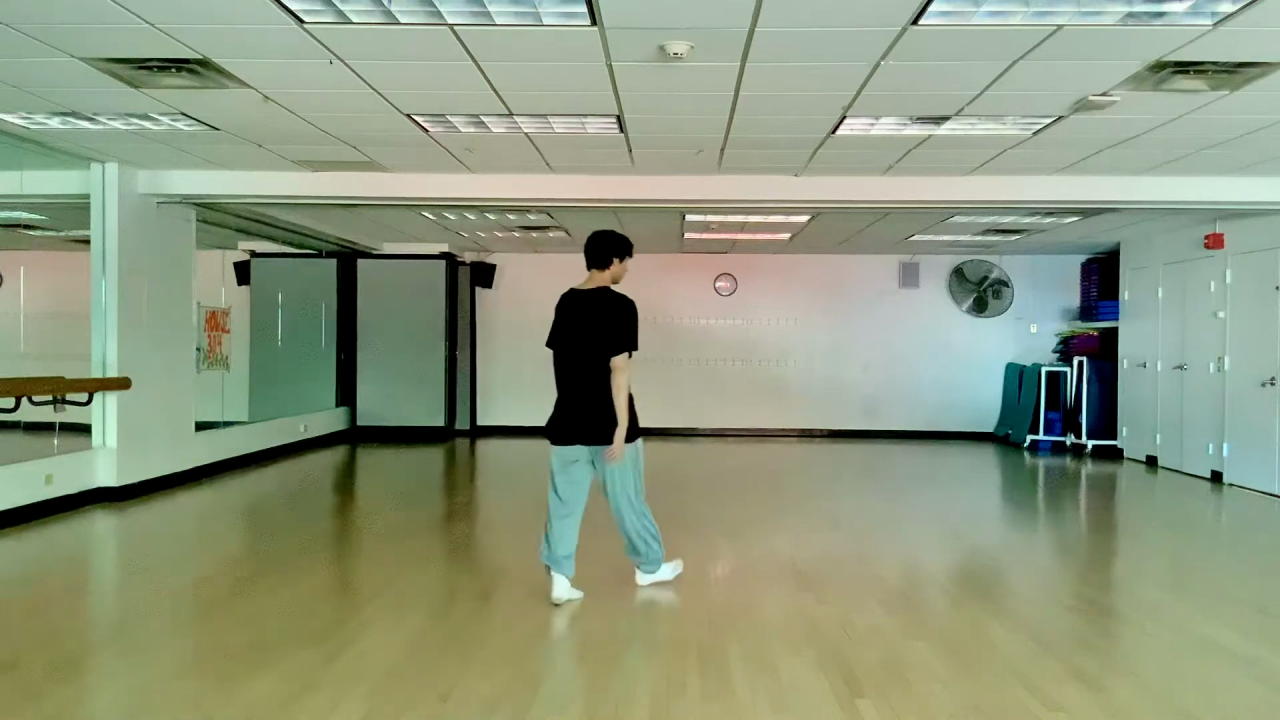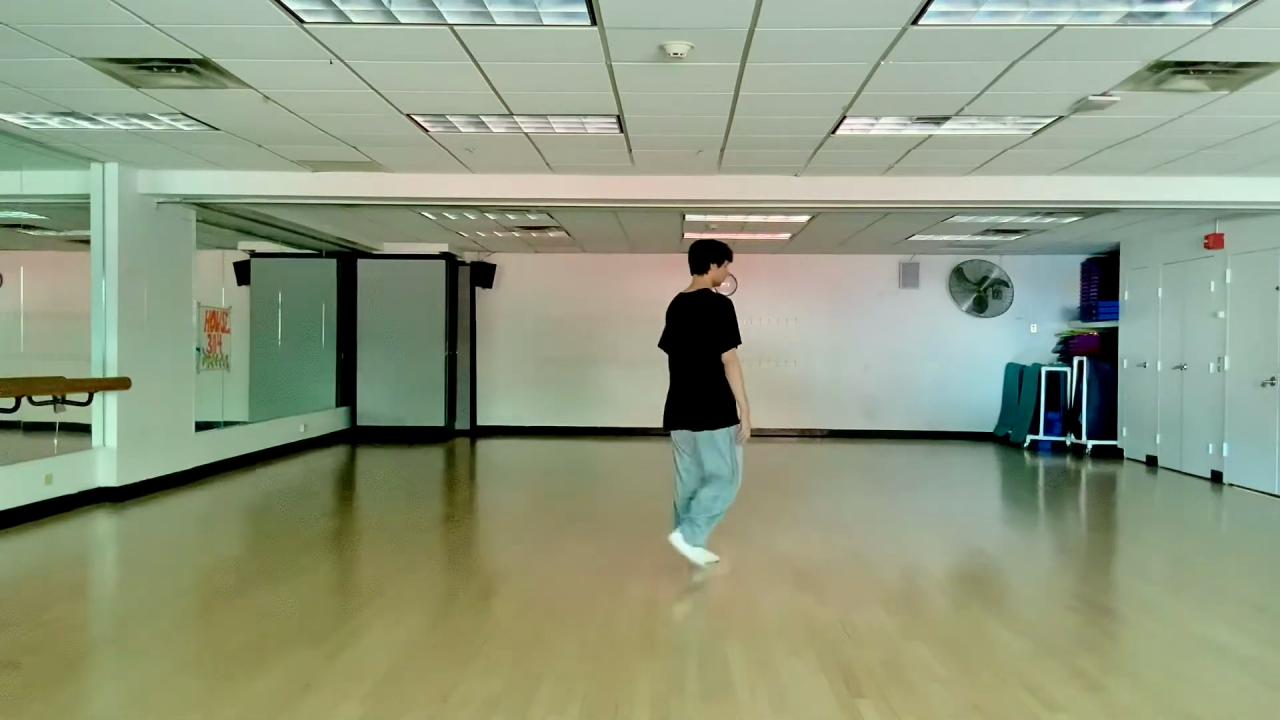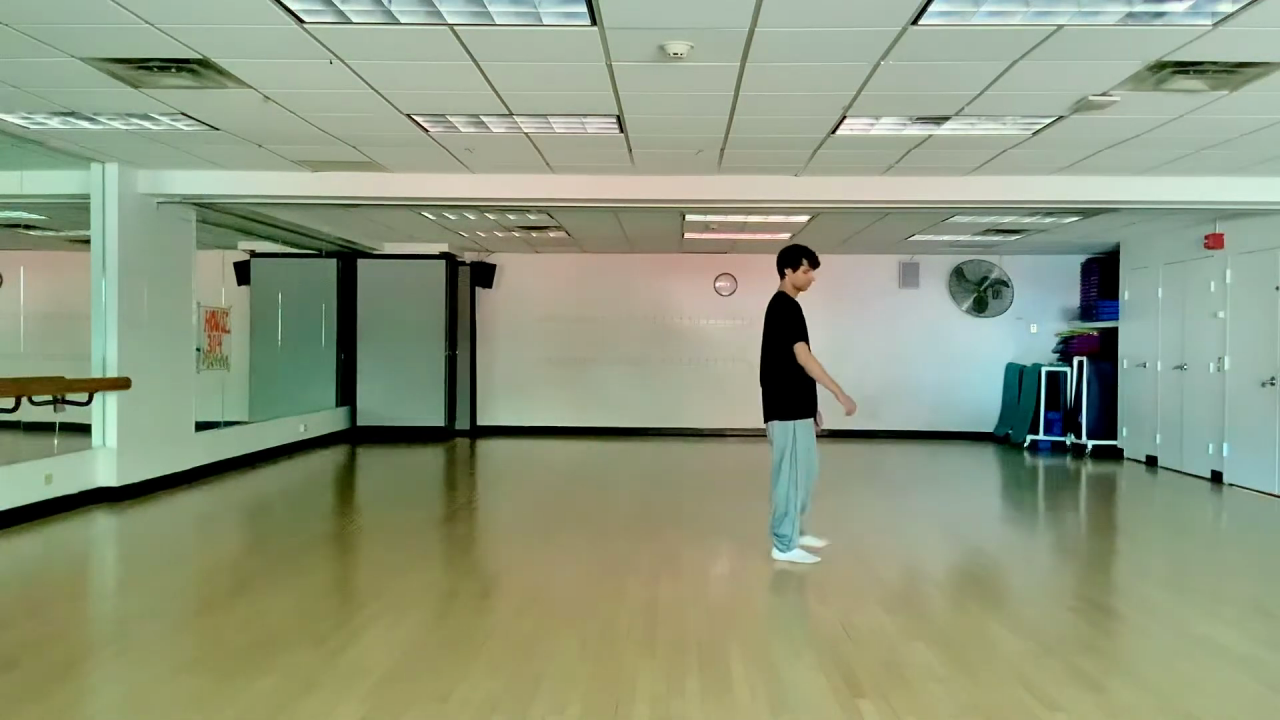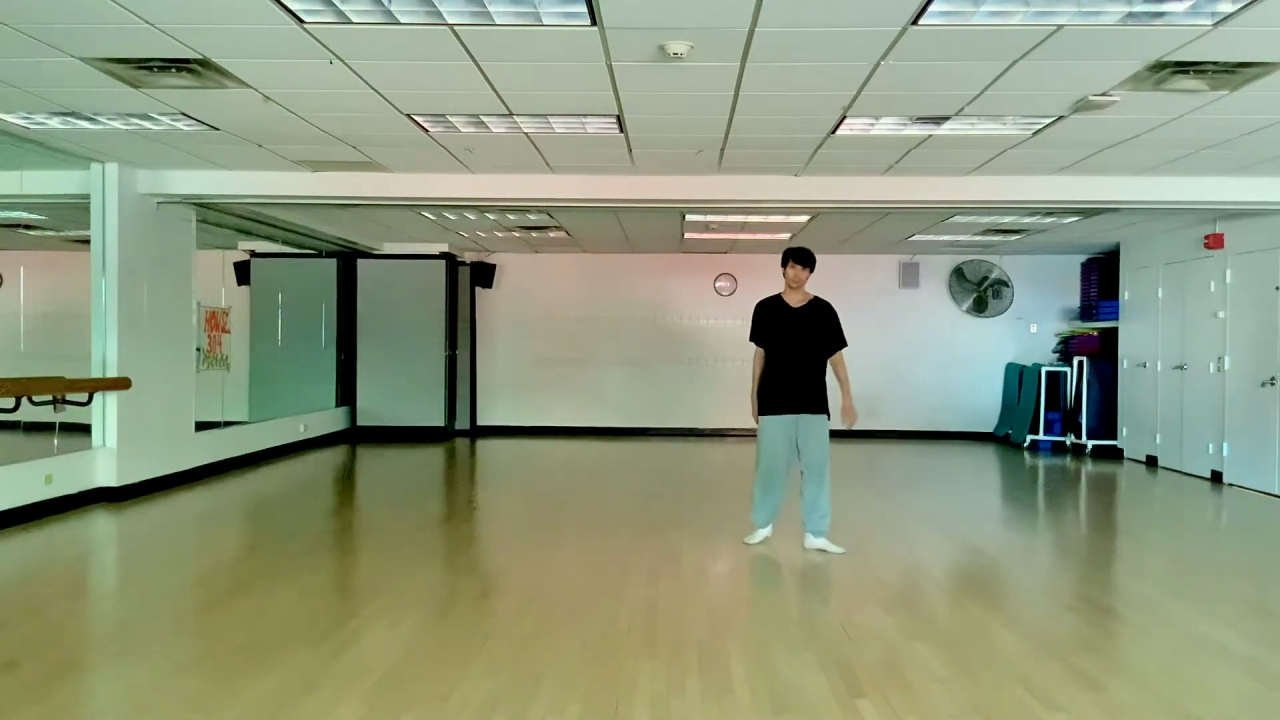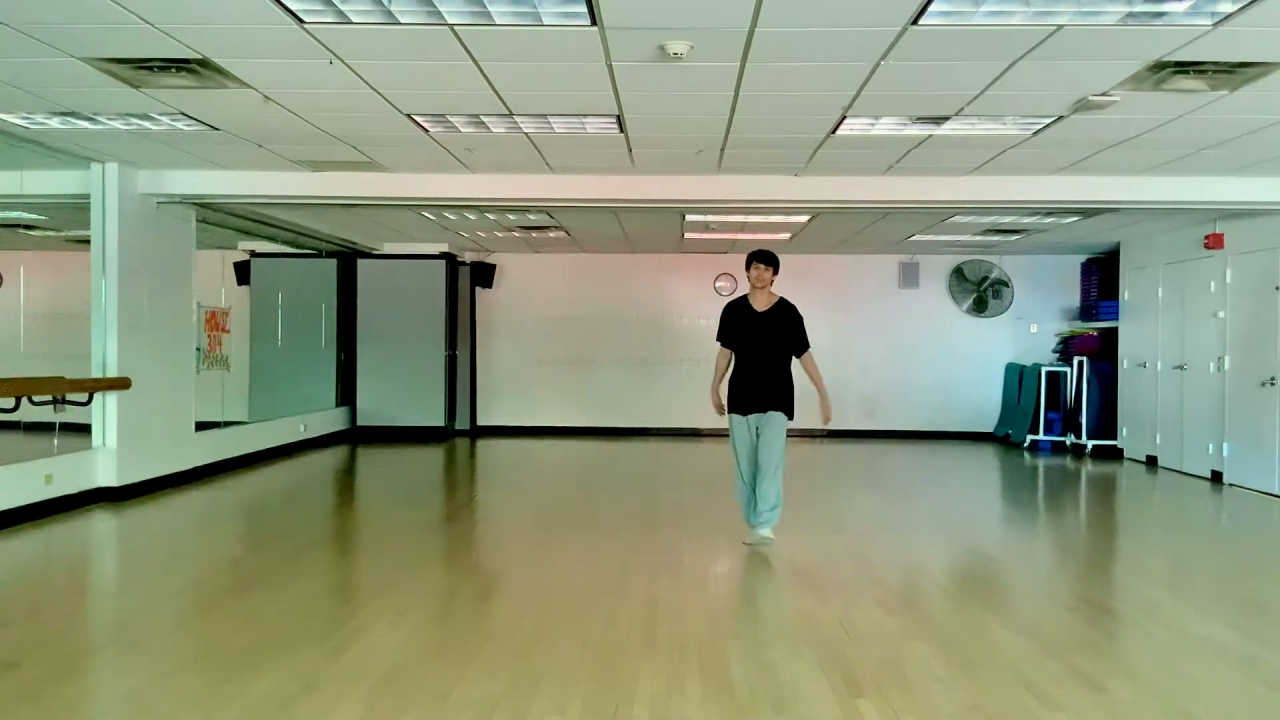
dt=1s
person 1, frame 1
left shoulder: (565, 302)
right shoulder: (619, 306)
right elbow: (619, 368)
right wrist: (622, 424)
left hip: (568, 421)
right hip: (605, 422)
left knee: (565, 501)
right knee: (628, 497)
left ankle: (559, 577)
right ankle: (651, 566)
person 1, frame 2
left shoulder: (675, 306)
right shoulder: (719, 305)
right elbow: (729, 361)
right wrist: (744, 410)
left hip: (679, 410)
right hip: (713, 411)
left knee: (689, 480)
right knee: (725, 478)
left ankle: (696, 546)
right ankle: (687, 533)
person 1, frame 3
left shoulder: (784, 306)
right shoulder: (785, 306)
right elbow: (803, 357)
left wrist: (812, 406)
right wrist: (839, 393)
left hip: (796, 405)
right hip: (788, 407)
left knee: (802, 472)
right knee: (791, 475)
left ankle: (794, 532)
right ankle: (784, 546)
person 1, frame 4
left shoulder: (823, 310)
right shoulder: (765, 308)
left elbow: (835, 357)
right elbow: (760, 354)
left wrist: (847, 398)
right wrist: (754, 397)
left hip: (812, 404)
right hip: (774, 403)
left knee: (817, 468)
right knee: (769, 466)
left ankle: (815, 534)
right ankle: (762, 525)
person 1, frame 5
left shoulder: (787, 312)
right shoulder: (733, 310)
left elbow: (805, 356)
right elbow: (725, 351)
left wrist: (823, 396)
right wrist: (715, 388)
left hip: (776, 401)
right hip: (741, 400)
left knee: (770, 462)
right knee: (745, 466)
left ankle: (764, 524)
right ankle: (754, 525)
